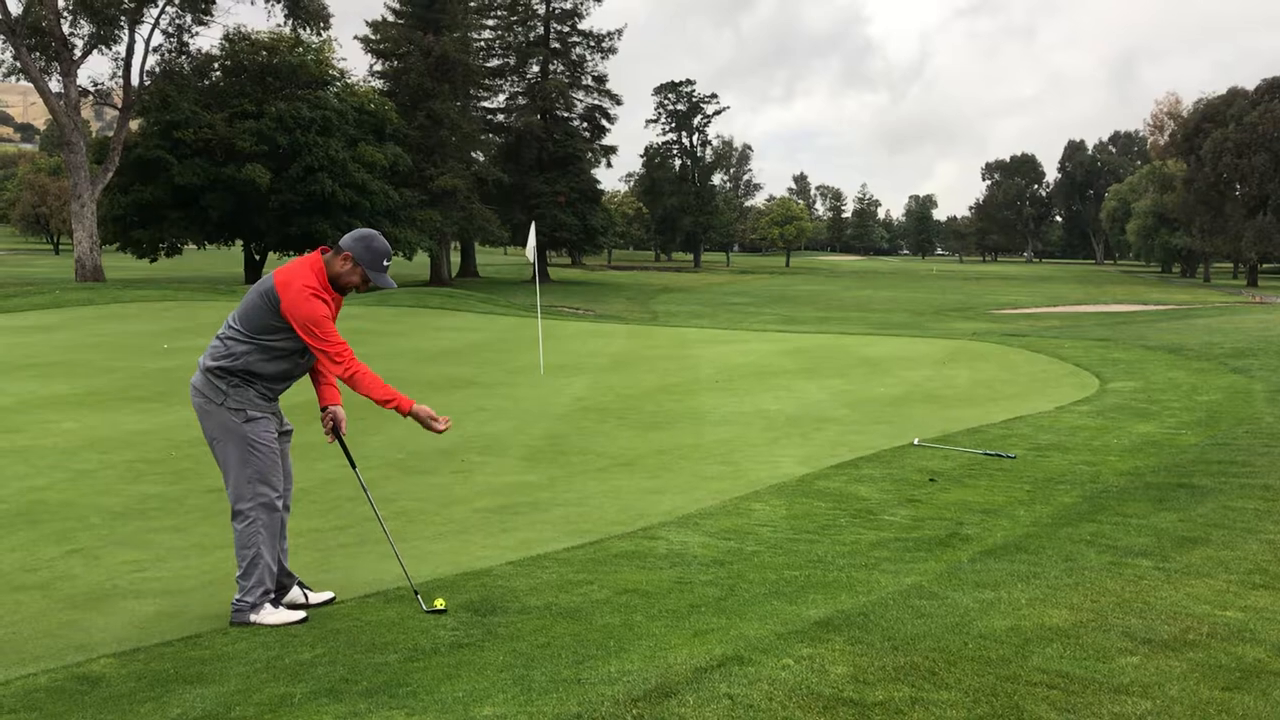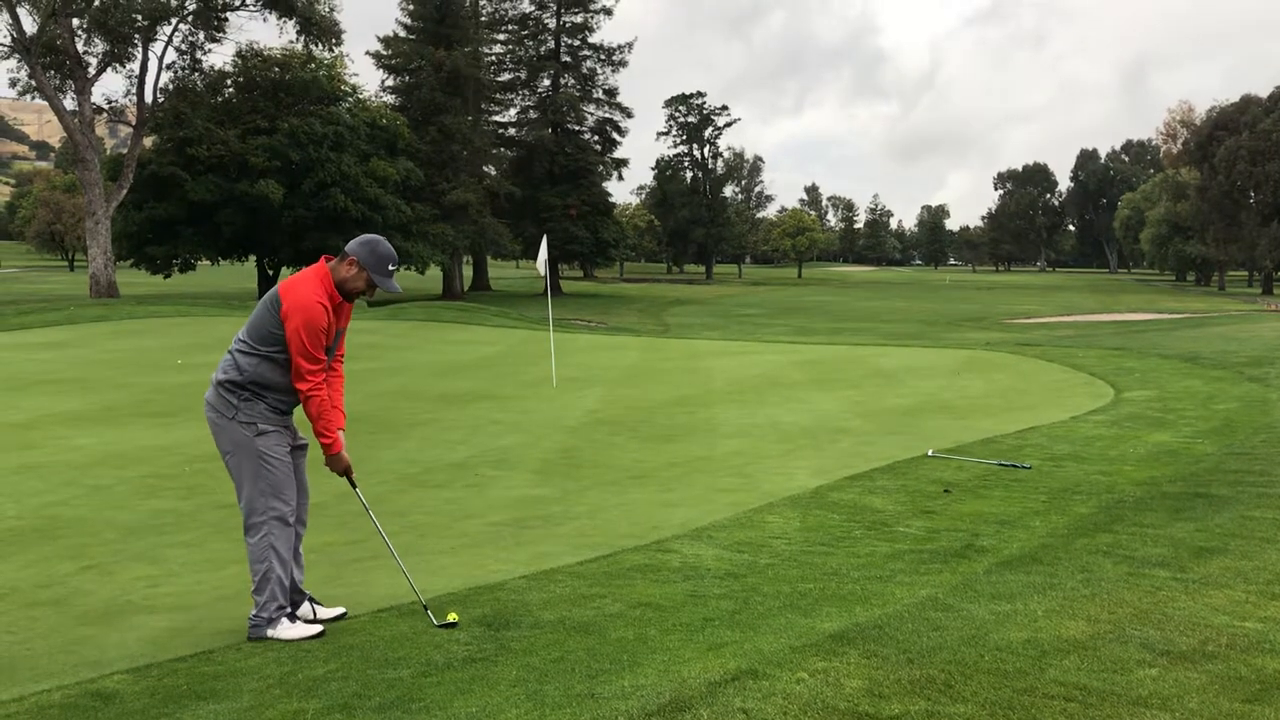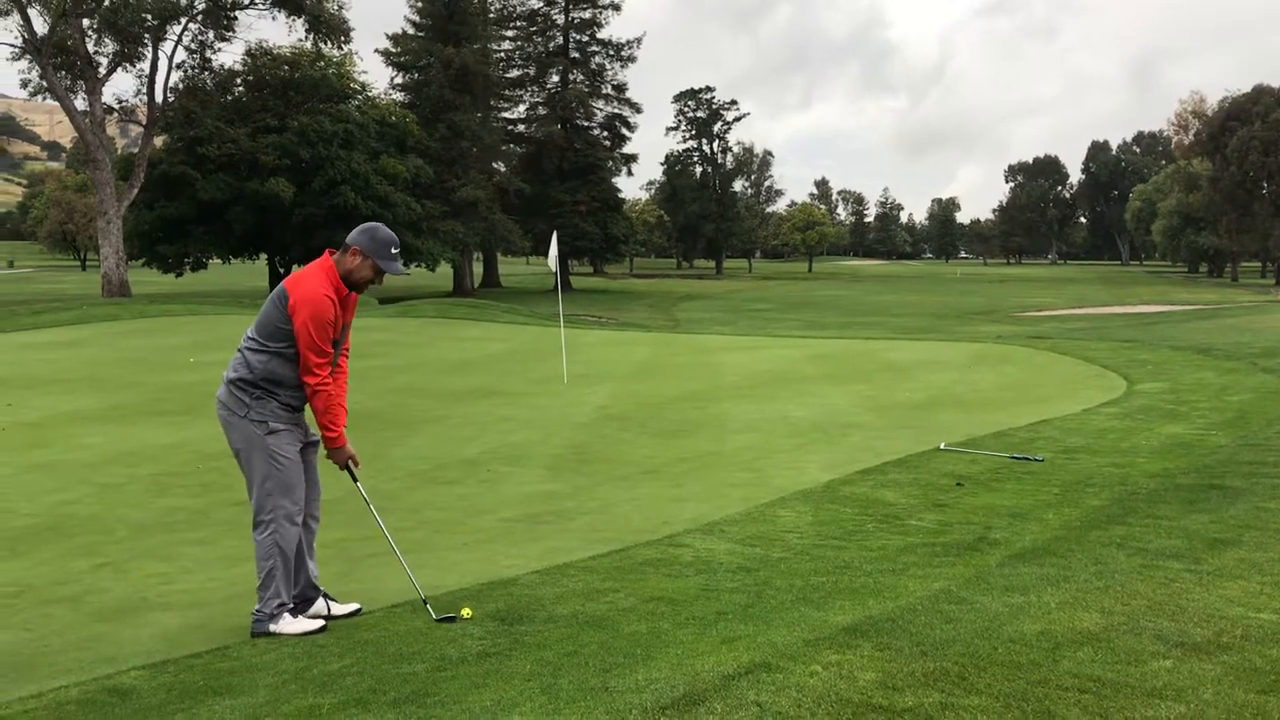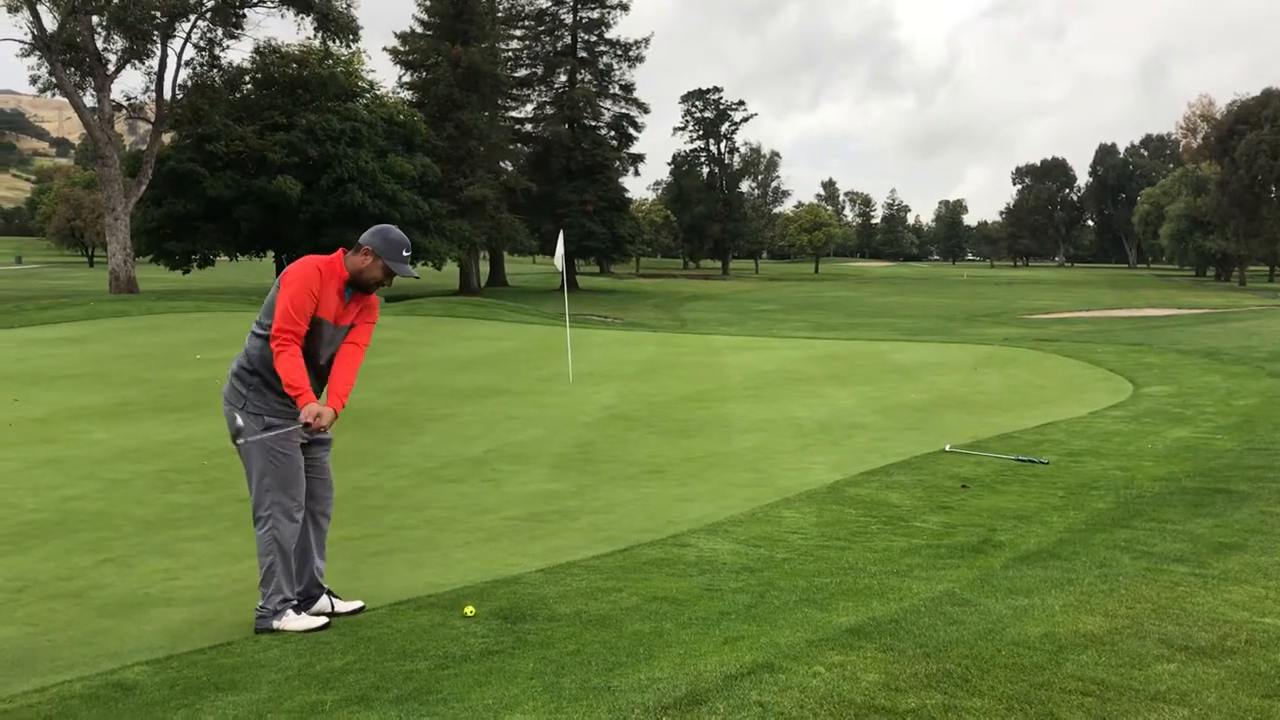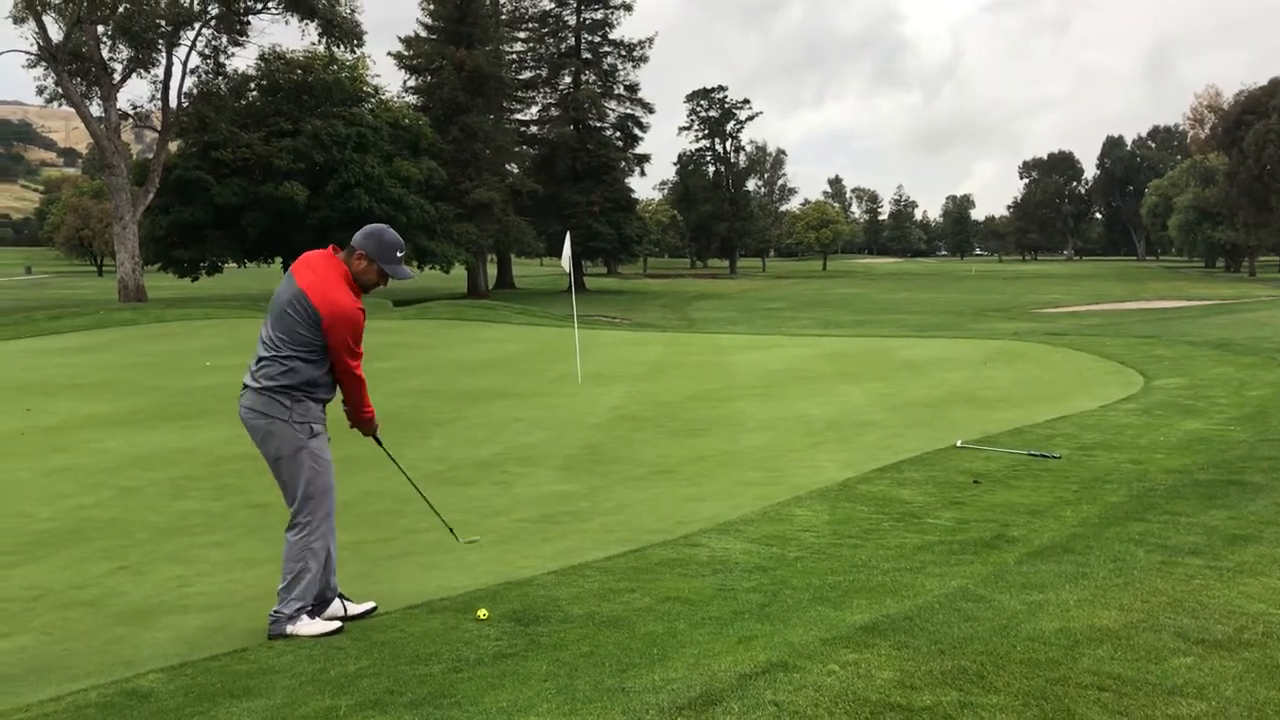
dt=1s
person 1, frame 1
left shoulder: (326, 282)
right shoulder: (303, 291)
left elbow: (323, 351)
right elbow: (345, 363)
left wrist: (330, 401)
right wrist: (410, 409)
left hip: (255, 394)
right hip: (229, 393)
left knee: (276, 492)
right knee: (258, 496)
left ankle: (277, 584)
right ankle: (252, 602)
person 1, frame 2
left shoulder: (340, 295)
right shoulder: (308, 301)
left elbow: (332, 365)
right elbow: (309, 383)
left wrist: (338, 427)
right wrist: (332, 446)
left hip: (272, 409)
right hip: (243, 408)
left knee: (293, 507)
right knee: (271, 511)
left ankle: (291, 601)
right ankle: (268, 616)
person 1, frame 3
left shoulder: (345, 289)
right shoulder: (314, 295)
left elbow: (338, 360)
right elbow: (316, 377)
left wrist: (338, 426)
right wrist: (336, 440)
left hip: (284, 406)
right hip: (255, 406)
left knee: (305, 505)
right knee: (281, 508)
left ankle: (305, 597)
right ankle: (272, 613)
person 1, frame 4
left shoulder: (367, 303)
right shoulder: (310, 273)
left elbow: (349, 357)
right elbow: (284, 342)
left wrist: (331, 407)
right wrist: (306, 399)
left hip: (304, 407)
right hip: (260, 400)
left knee: (317, 500)
right knee: (281, 505)
left ankle: (310, 594)
right ankle: (274, 608)
person 1, frame 5
left shoulder: (314, 260)
right shoulder: (342, 305)
right elbow: (349, 370)
left wrist: (355, 407)
right wrist: (365, 417)
left hip: (266, 401)
right hip: (286, 411)
left knee: (317, 507)
right knee: (313, 512)
left ankle: (321, 598)
right ankle: (289, 614)
